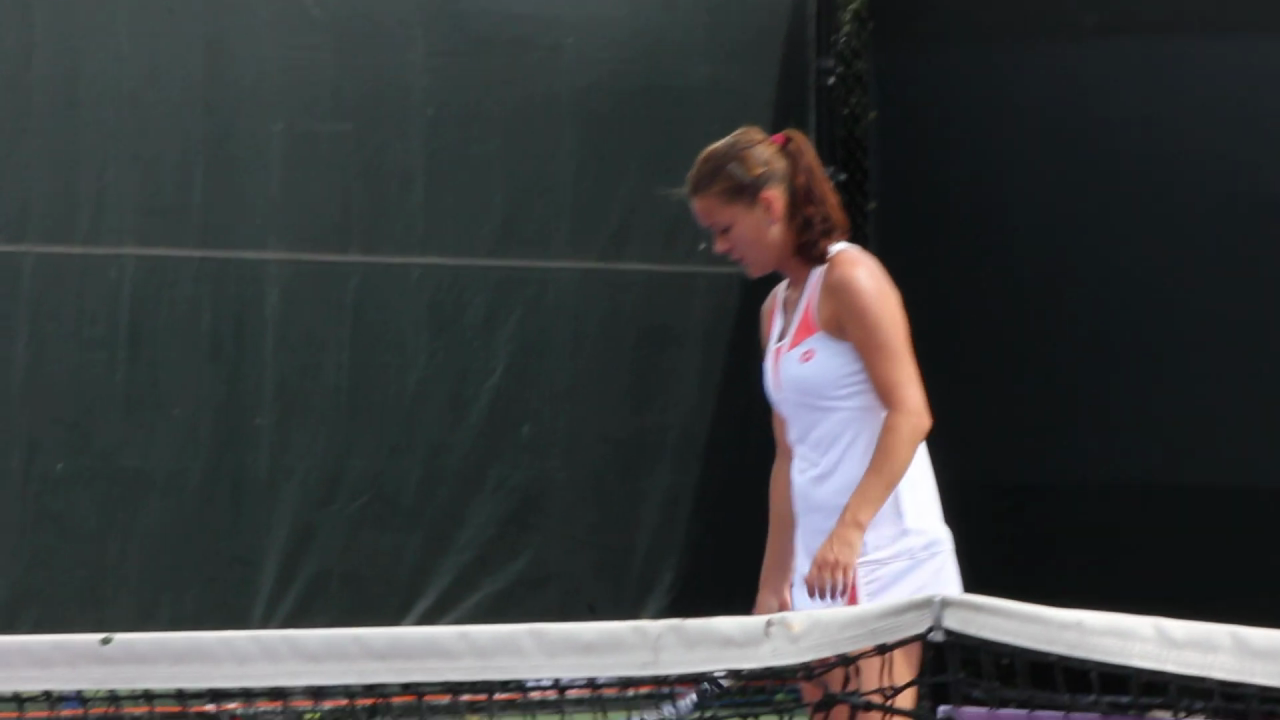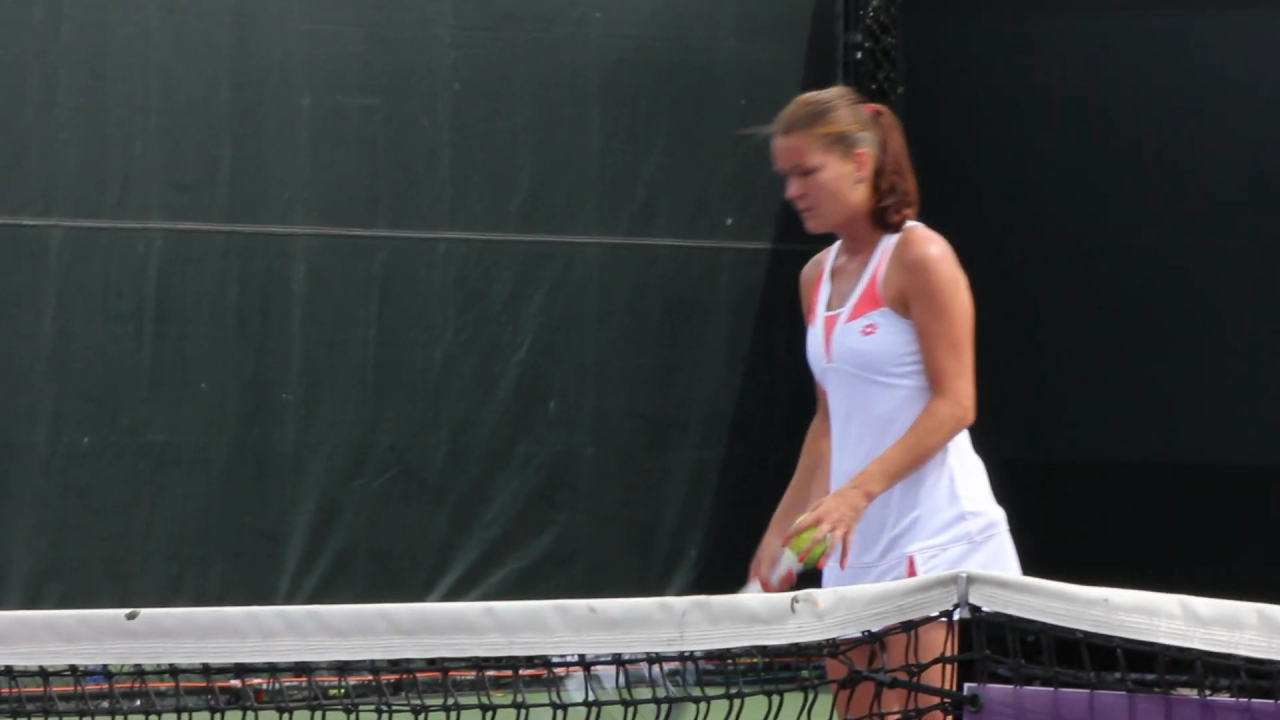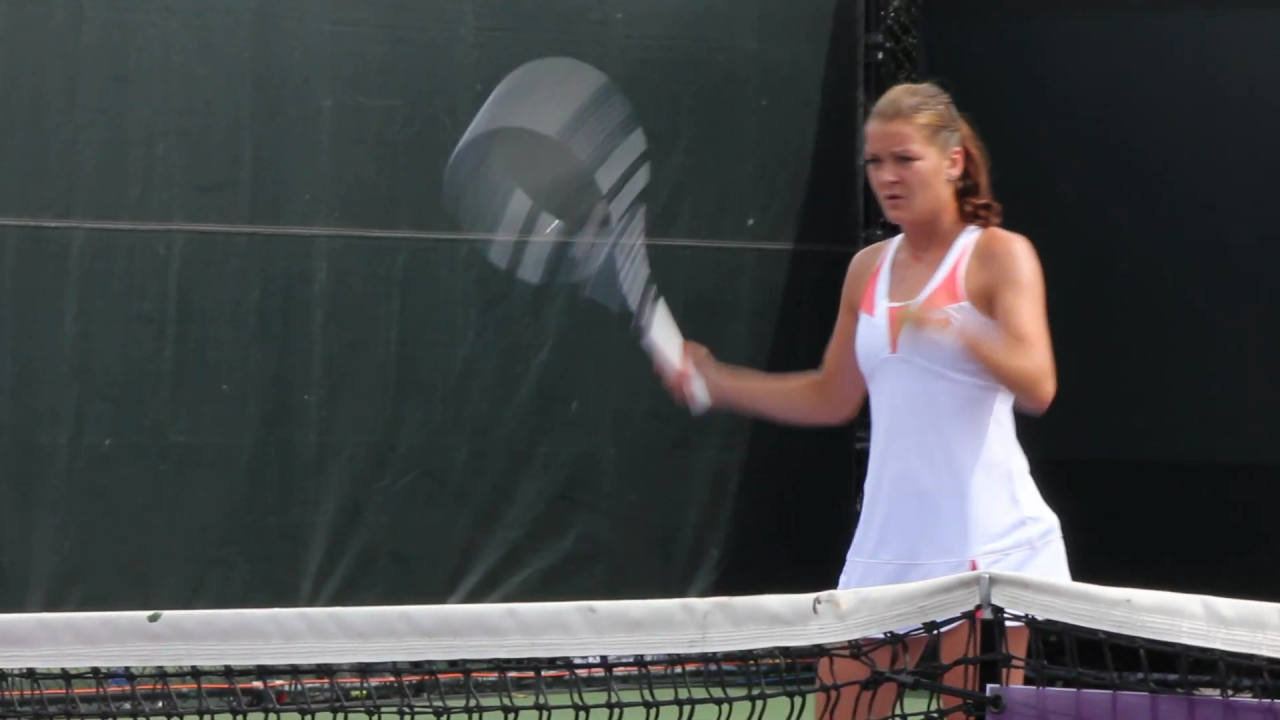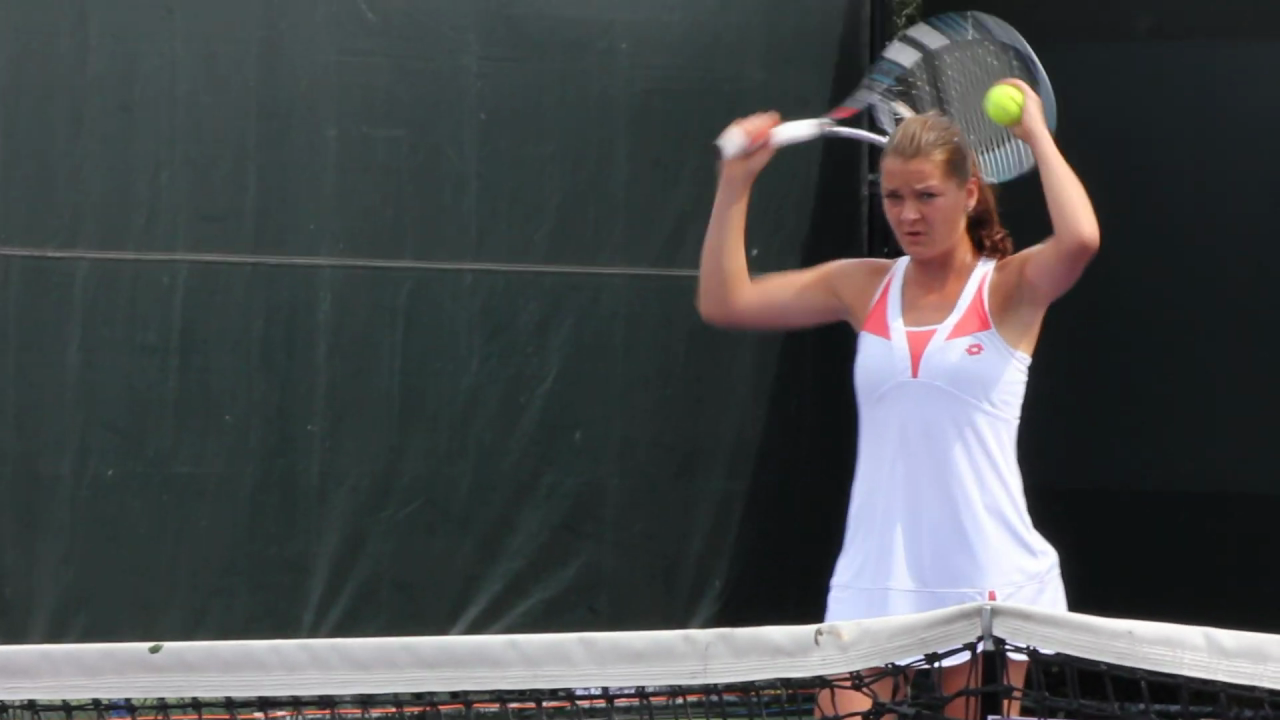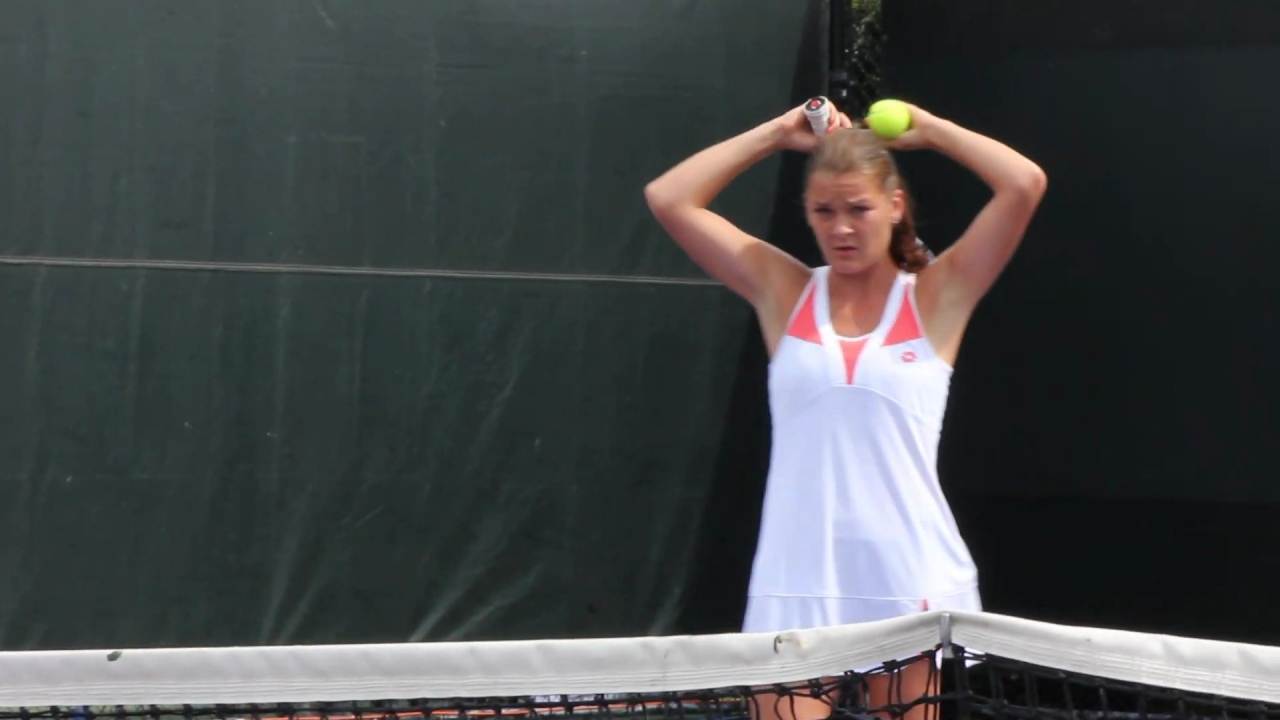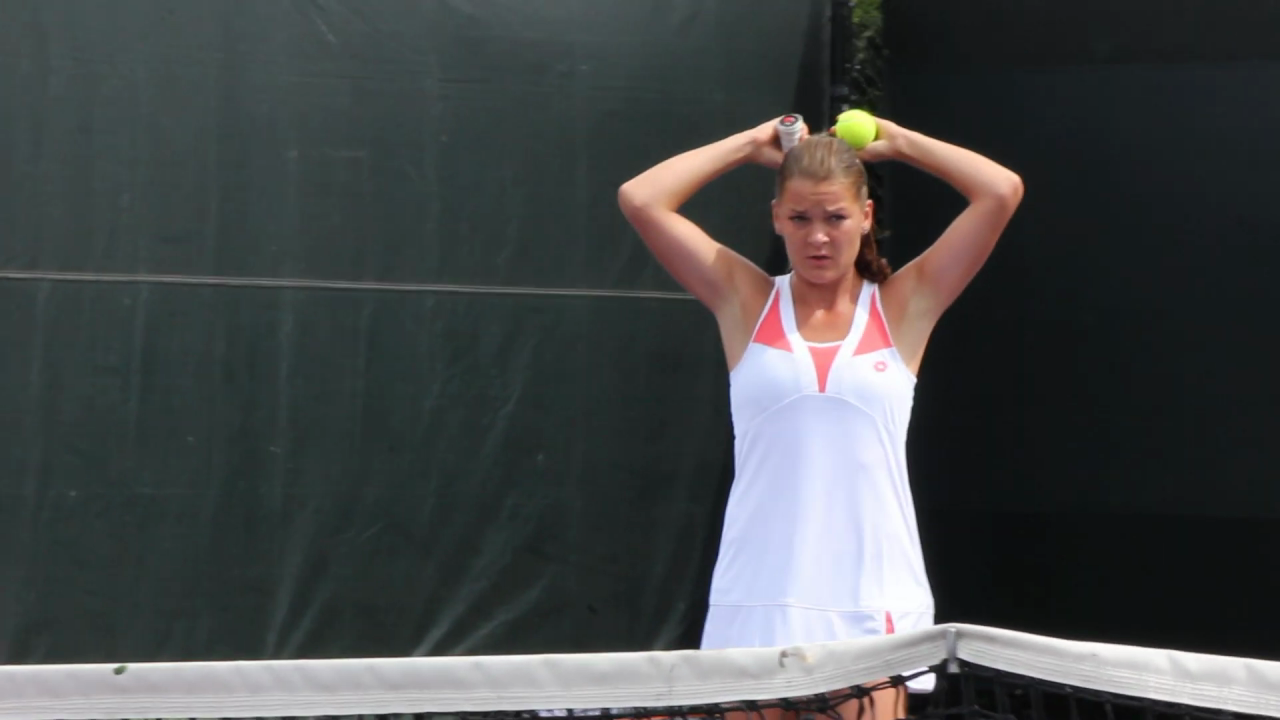
dt=0.3s
person 1, frame 1
left shoulder: (851, 277)
right shoulder: (776, 306)
left elbow: (910, 414)
left wrist: (851, 526)
right wrist: (773, 584)
left hip: (882, 556)
right hip: (823, 562)
person 1, frame 2
left shoulder: (921, 256)
right shoulder: (816, 276)
left elbow: (955, 404)
left wrist: (856, 493)
right wrist: (782, 529)
left hip: (935, 538)
right hip: (860, 544)
person 1, frame 3
left shoulder: (998, 255)
right shoulder: (868, 268)
left elbow: (1037, 386)
right elbow: (832, 400)
left wrist: (957, 331)
right wrist: (717, 383)
left hip: (984, 544)
right hip: (886, 543)
person 1, frame 4
left shoulder: (1014, 284)
right shoulder: (865, 285)
left elbow: (1081, 239)
right elbow: (720, 303)
left wrist: (1036, 132)
right wrist: (738, 178)
left hip: (985, 579)
right hip: (873, 579)
person 1, frame 5
left shoulder: (936, 297)
right shoulder: (782, 290)
left elbow: (1025, 185)
right elbow: (667, 200)
left wrist: (927, 129)
right wrist: (779, 132)
left hip: (909, 589)
right hip: (795, 587)
person 1, frame 6
left shoulder: (901, 307)
right shoulder: (745, 300)
left elbow: (1003, 190)
right elbow: (638, 198)
left wrist: (895, 140)
right wrist: (750, 144)
left hip: (872, 606)
right hip: (760, 600)
